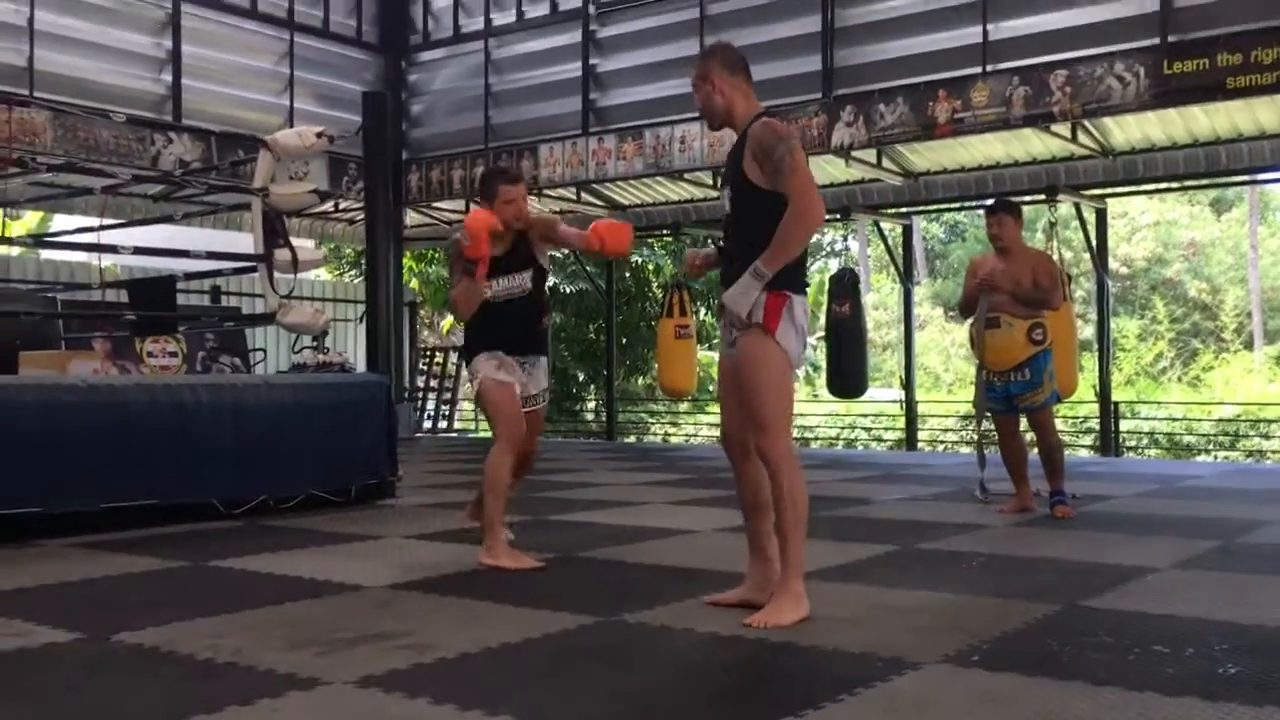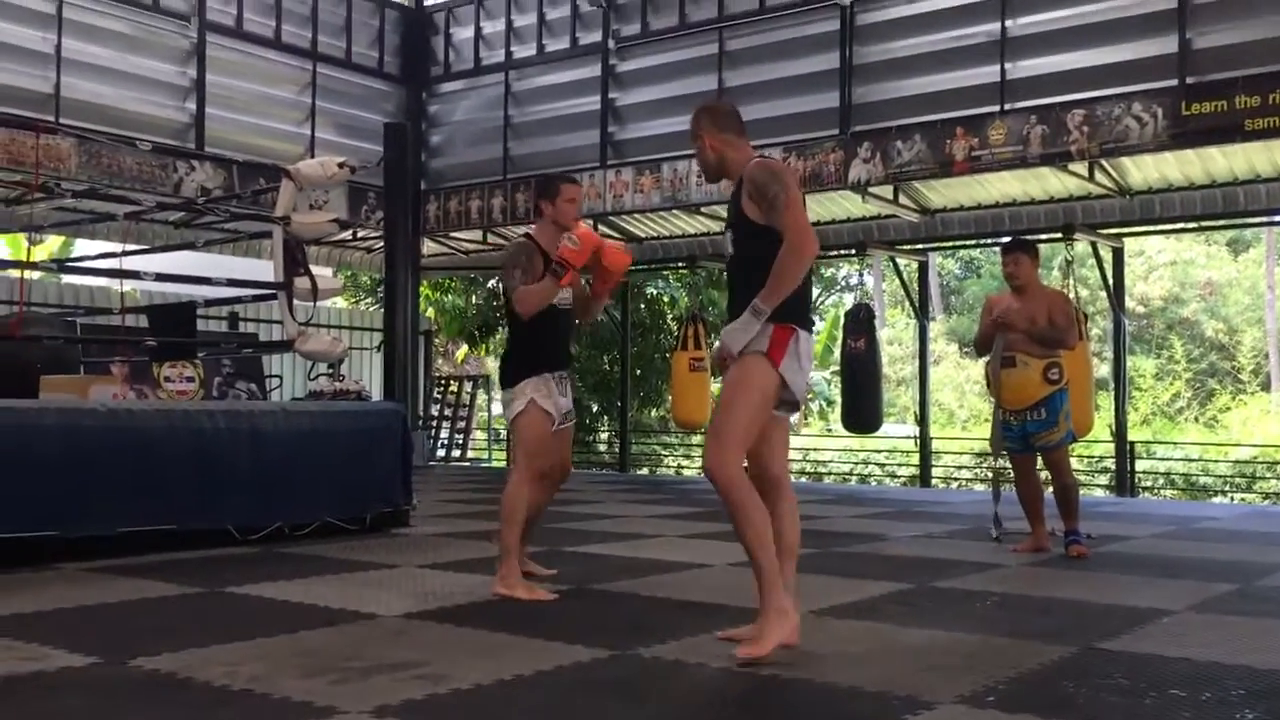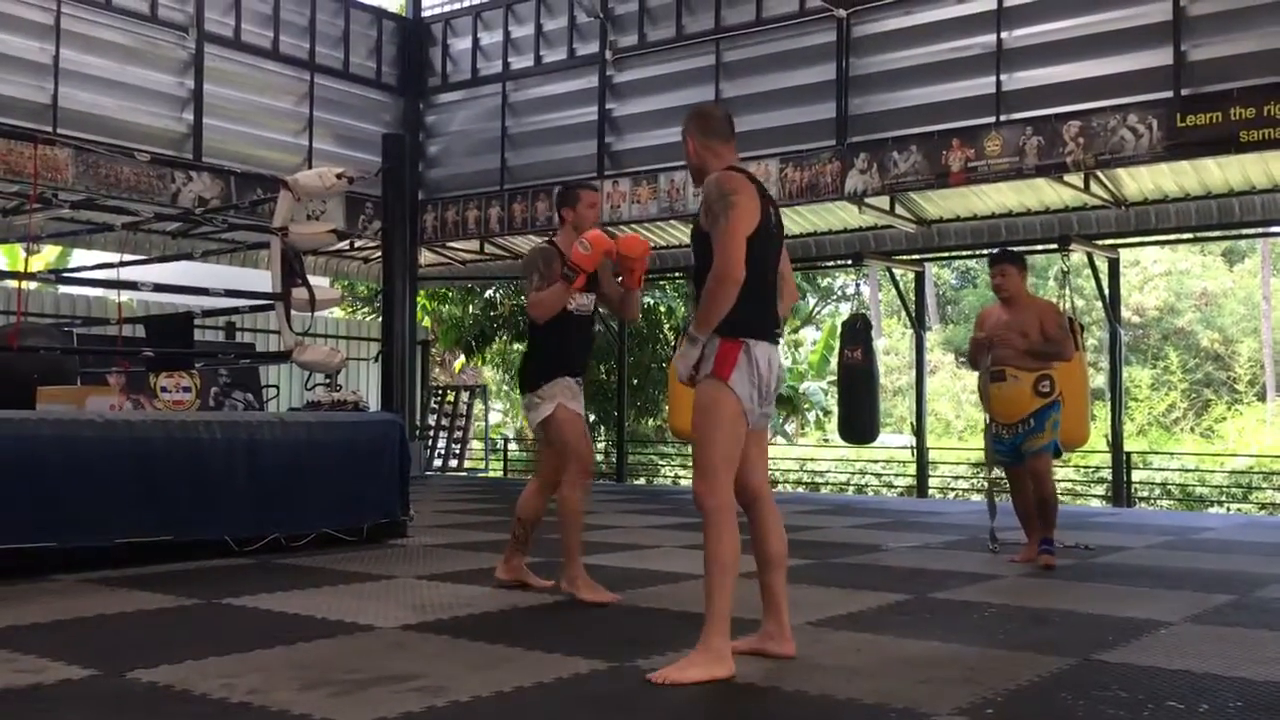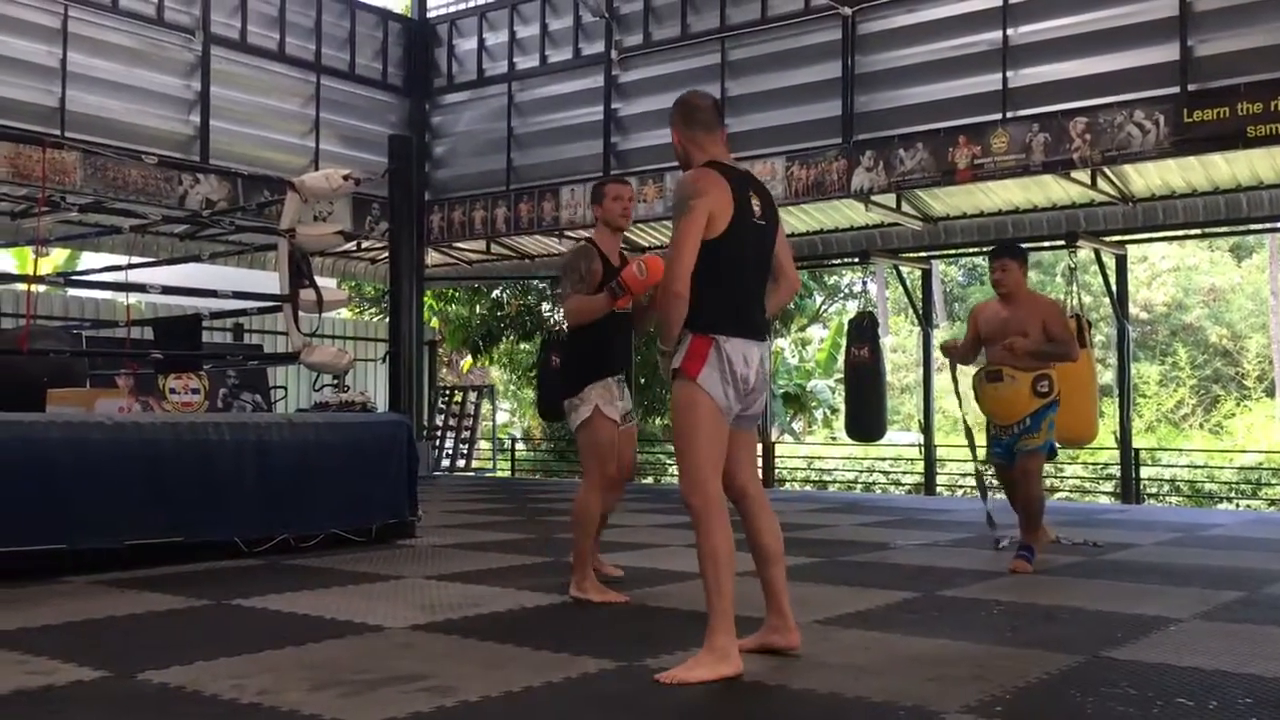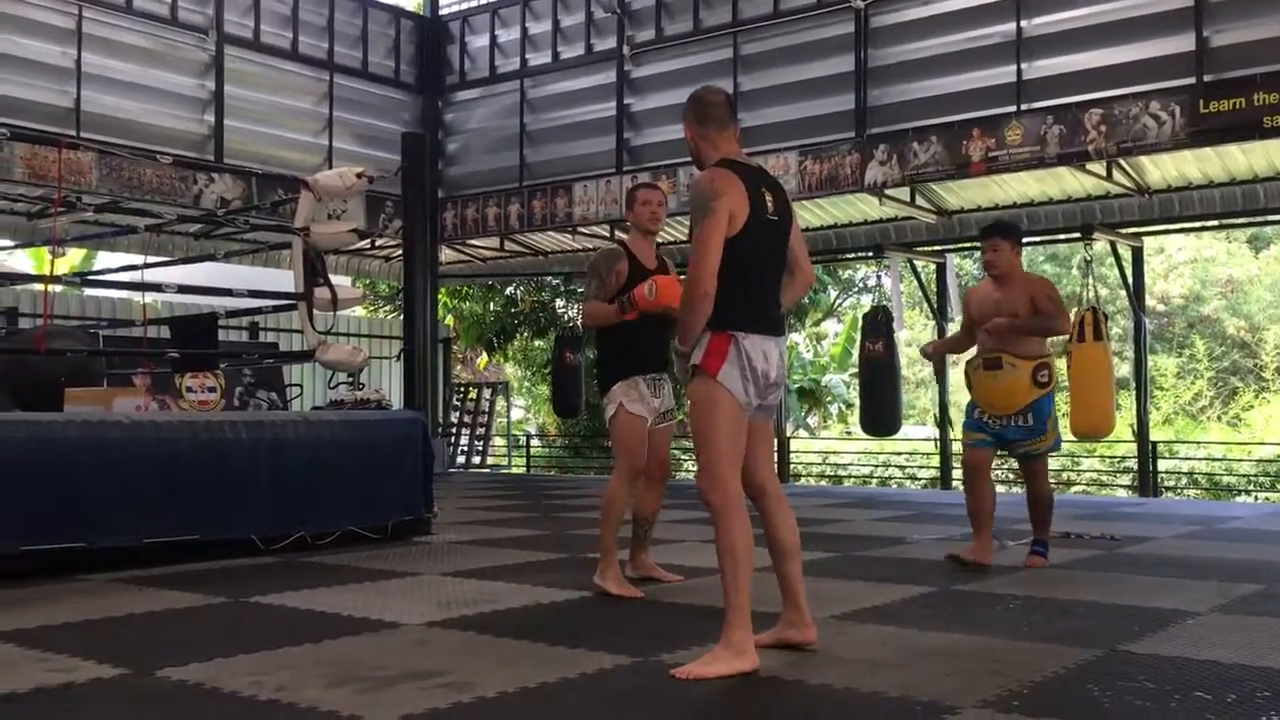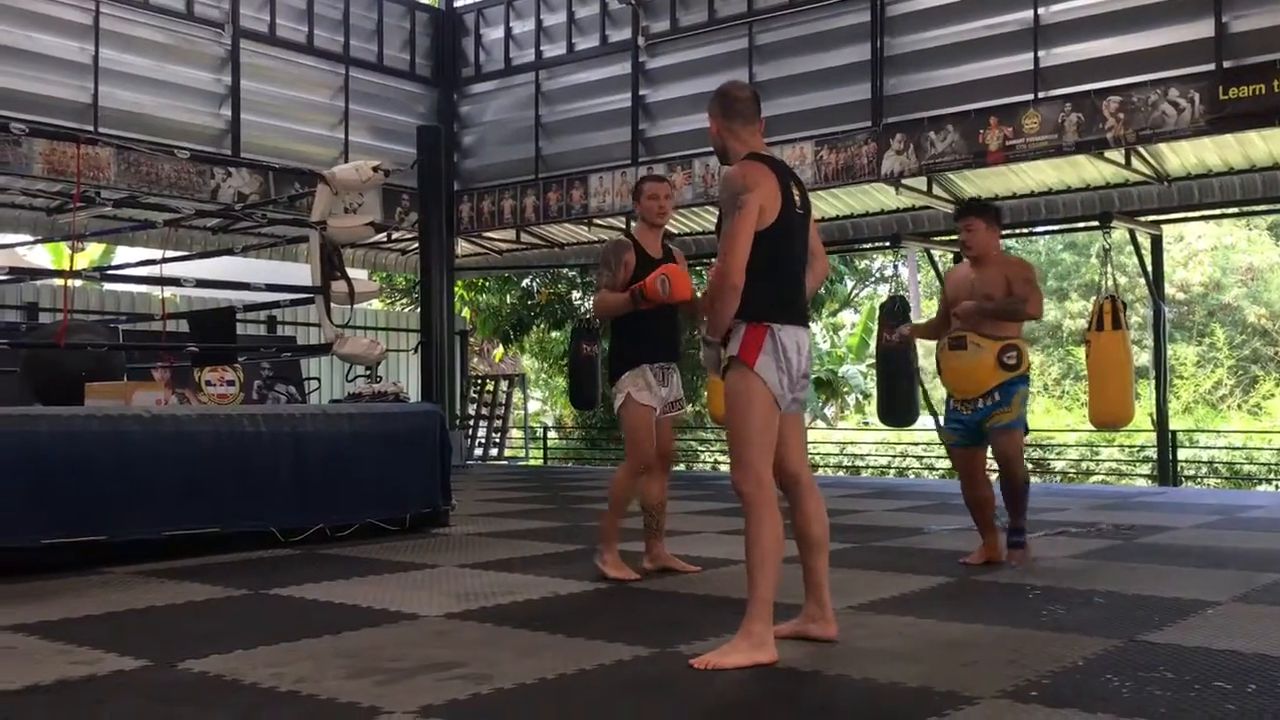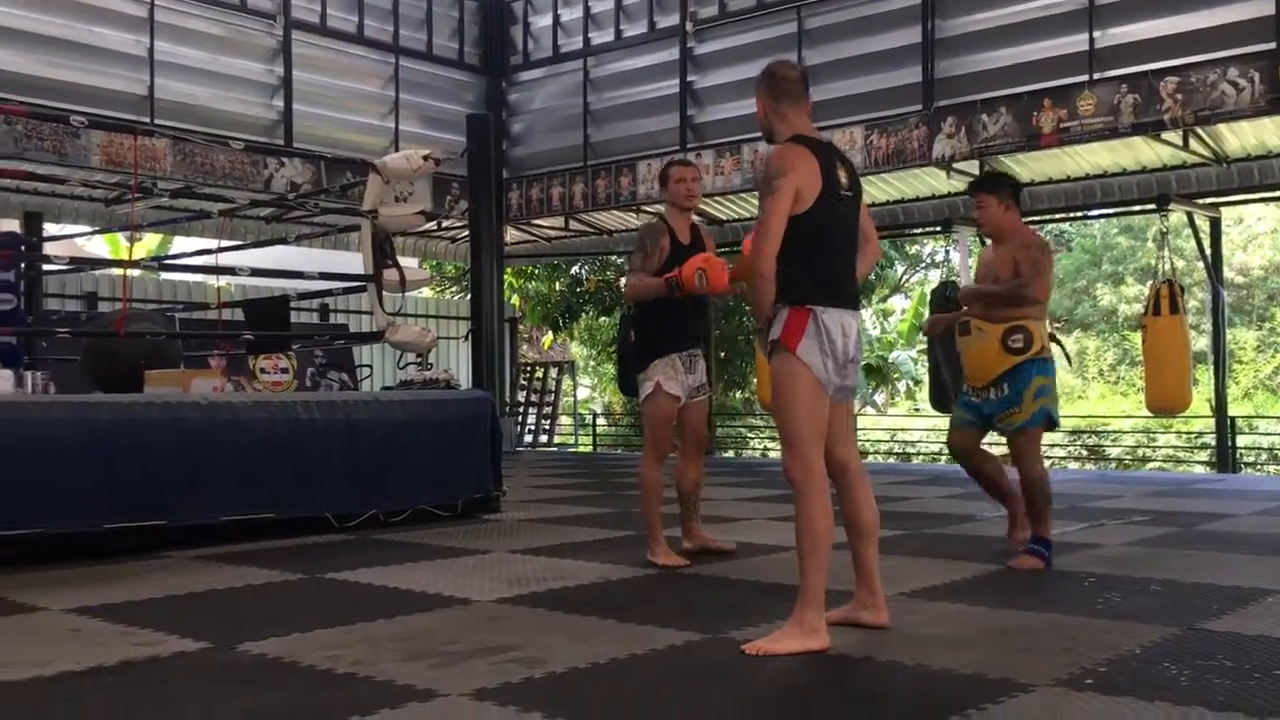
dt=0.4s
person 1, frame 1
left shoulder: (769, 134)
right shoulder: (744, 144)
left elbow: (809, 212)
left wrist: (753, 278)
right wrist: (716, 260)
left hip: (769, 306)
right hip: (746, 309)
left knee: (771, 445)
right knee: (738, 442)
left ankle: (792, 589)
right ankle: (761, 576)
person 1, frame 2
left shoulder: (766, 173)
right shoulder: (748, 190)
left elbow: (803, 244)
left wrist: (750, 318)
right wrist: (740, 334)
left hip: (776, 337)
right hip: (766, 340)
left knee: (722, 462)
right knee: (769, 477)
left ankle: (777, 604)
right ankle: (777, 613)
person 1, frame 3
left shoulder: (723, 186)
right shoulder: (758, 195)
left elbow: (728, 272)
right elbow: (787, 290)
left wrist: (694, 339)
left hip: (732, 353)
right hip: (759, 353)
left knee: (714, 497)
right knee: (755, 492)
left ankle: (714, 648)
right ankle: (776, 628)
person 1, frame 4
left shoulder: (698, 185)
right shoulder: (758, 192)
left elbow: (677, 284)
right elbow: (787, 280)
left wrist: (666, 345)
left hip: (710, 350)
right hip: (752, 352)
left knee: (703, 496)
right knee: (744, 489)
left ankle: (720, 648)
right ankle: (780, 623)
person 1, frame 5
left shoulder: (713, 185)
right shoulder: (769, 187)
left elbow: (702, 284)
right elbow: (802, 272)
left wrist: (682, 346)
left hip: (727, 347)
right hip: (767, 346)
left knee: (722, 491)
right knee: (762, 484)
left ankle: (737, 643)
right ankle: (796, 618)
person 1, frame 6
left shoulder: (743, 178)
right shoulder: (787, 178)
left elbow: (731, 277)
right elbow: (817, 261)
left wrist: (713, 337)
left hip: (759, 339)
right hip: (792, 336)
left knee: (755, 483)
right knee: (795, 477)
left ankle: (757, 634)
right ankle: (818, 611)
person 1, frame 7
left shoulder: (783, 161)
right shoulder: (838, 162)
left elbow: (763, 264)
right elbow: (869, 242)
left wrist: (764, 321)
left hip: (805, 323)
right hip: (845, 321)
left knee: (804, 469)
right knee: (844, 464)
left ankle: (809, 621)
right ankle: (869, 598)
person 2, frame 1
left shoulder: (537, 230)
right shoulder: (463, 245)
left elbow: (586, 242)
right elbow: (463, 310)
left wrist: (605, 237)
right wrist: (476, 261)
left hip: (532, 355)
right hip: (489, 353)
left knee: (525, 447)
right knee: (512, 436)
left ankle: (482, 505)
right ankle: (494, 547)
person 2, frame 2
left shoulder: (571, 250)
right shoulder: (522, 252)
left elbow: (584, 315)
right elbow: (524, 306)
left wrist: (605, 280)
right wrist: (563, 267)
left hip: (557, 374)
right hip: (527, 375)
left knee: (555, 469)
right knee: (530, 468)
left ankle: (514, 554)
right ankle: (507, 573)
person 2, frame 3
left shoulder: (594, 259)
right shoulder: (544, 257)
left elbow: (629, 313)
right elbow: (539, 310)
left wrist: (632, 273)
right wrist: (574, 271)
left hip: (569, 379)
right hip: (546, 379)
left knee: (549, 476)
right knee: (581, 467)
left ankle: (512, 561)
right ankle: (575, 575)
person 2, frame 4
left shoulder: (623, 260)
right shoulder: (584, 256)
right elbow: (573, 313)
left wrist: (654, 301)
right wrist: (619, 288)
left hip: (615, 378)
right hip: (589, 380)
left knee: (622, 471)
right knee: (600, 475)
left ankle: (590, 552)
right ankle: (582, 578)
person 2, frame 5
left shoulder: (666, 265)
right shoulder: (612, 258)
right elbow: (589, 315)
right wrist: (631, 303)
left hip: (660, 377)
right hip: (624, 377)
left knee: (658, 471)
right knee: (631, 467)
left ankle: (640, 559)
right ankle: (607, 567)
person 2, frame 6
left shoulder: (675, 254)
right shoulder: (620, 250)
right elbow: (601, 305)
right wrist: (641, 295)
left hip: (667, 368)
right hip: (632, 367)
left knee: (661, 462)
right knee: (638, 459)
left ankle: (655, 550)
right ankle: (607, 550)
person 2, frame 7
left shoulder: (702, 238)
right shoulder: (654, 234)
left elbow: (720, 282)
right elbow: (633, 288)
right wrist: (675, 283)
left hip: (692, 353)
right hip: (659, 355)
left knee: (696, 443)
right knee: (658, 449)
left ankle: (692, 529)
right ankle: (656, 542)
person 3, frame 1
left shoulder: (1038, 260)
right shoulder: (978, 264)
left elbow: (1054, 299)
right elbow: (964, 311)
left wrist: (1011, 288)
right wrist: (973, 294)
left hip: (1029, 354)
right hip: (992, 358)
left knee: (1043, 424)
right knee: (1005, 429)
left ankle: (1058, 494)
right ankle: (1022, 494)
person 3, frame 2
left shoulder: (1054, 298)
right shoulder: (994, 303)
left elbow: (1069, 339)
right elbow: (980, 349)
left wrist: (1024, 327)
right wrist: (989, 331)
left hip: (1045, 393)
right hip: (1008, 397)
left knee: (1058, 463)
right knee: (1022, 467)
left ankle: (1073, 533)
right ankle: (1038, 534)
person 3, frame 3
left shoulder: (1044, 310)
right shoulder: (986, 316)
left elbow: (1066, 351)
right elbow: (976, 364)
left wrist: (1024, 345)
right wrist: (975, 349)
left hip: (1038, 403)
right hip: (1002, 408)
left knee: (1039, 471)
right knee: (1016, 477)
left ankle: (1046, 543)
right ankle: (1033, 542)
person 3, frame 4
left shoulder: (1045, 307)
right shoulder: (981, 312)
left elbow: (1071, 351)
right elbow: (970, 352)
left wrist: (1030, 347)
right wrist: (953, 350)
left hip: (1035, 404)
right hip: (998, 407)
left knee: (1028, 472)
right knee: (1008, 478)
left ankle: (1026, 547)
right ankle: (1038, 529)
person 3, frame 5
left shoulder: (1037, 287)
right shoulder: (974, 295)
left elbow: (1062, 324)
right elbow: (966, 336)
left wrist: (1011, 325)
right wrist: (939, 346)
left hip: (1029, 396)
right hip: (986, 396)
left knee: (1034, 473)
right knee: (974, 465)
left ankle: (1039, 544)
right ankle: (982, 545)
person 3, frame 6
left shoulder: (1015, 268)
right shoulder: (953, 277)
left elbow: (1033, 308)
right elbow: (943, 324)
left wrist: (980, 308)
right wrist: (913, 331)
left hip: (1004, 378)
right hip: (962, 384)
left knee: (1008, 452)
right knee: (967, 464)
left ankle: (1017, 529)
right ankle: (989, 541)
person 3, frame 7
left shoulder: (1030, 245)
right shoulder: (989, 252)
left elbow: (1030, 291)
left wrist: (978, 290)
right wrist: (949, 320)
left hip: (1020, 365)
right hip: (985, 369)
left knee: (1025, 451)
right knee: (961, 443)
left ankle: (1040, 541)
right ankle: (1018, 513)
